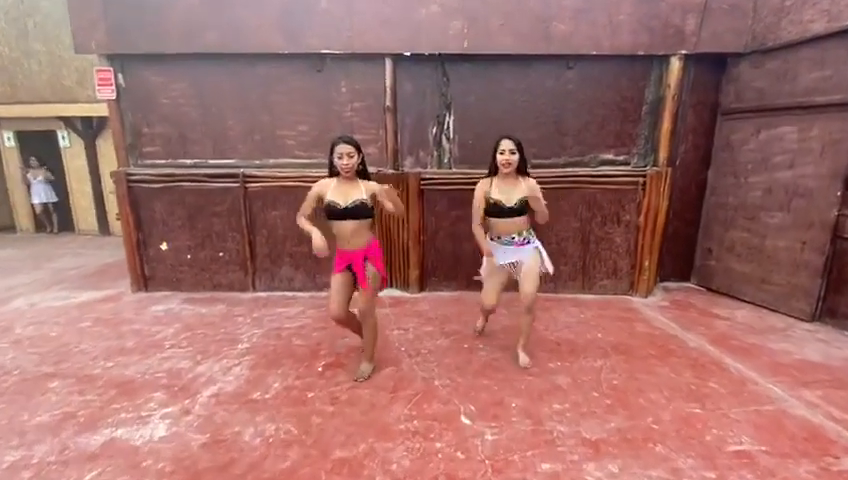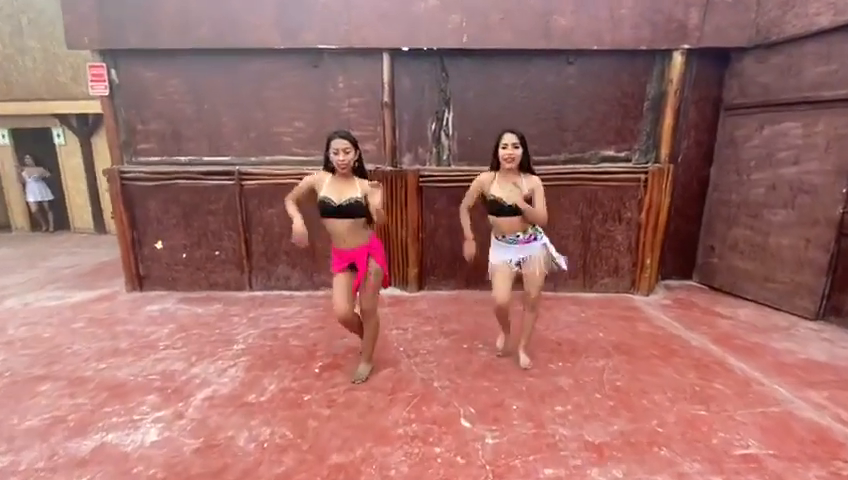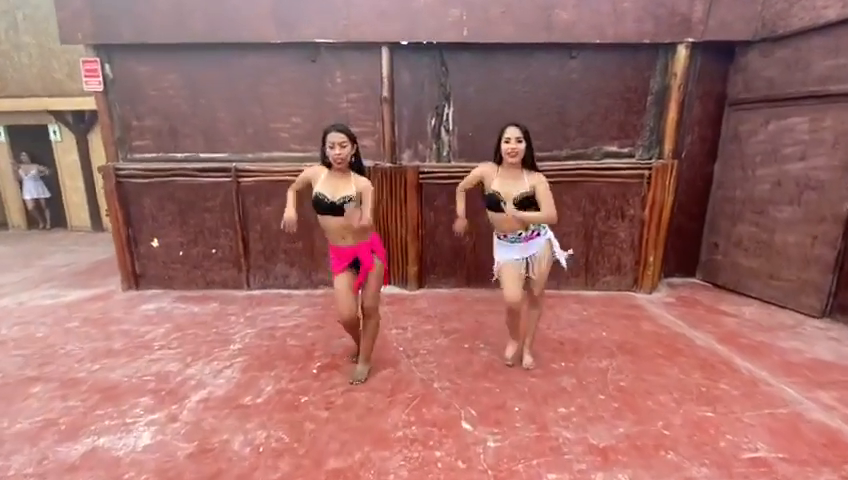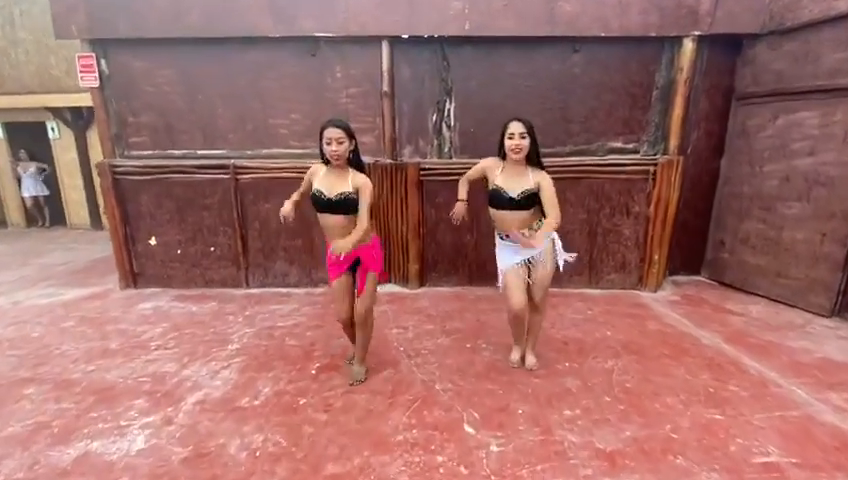
dt=0.1s
person 1, frame 1
left shoulder: (370, 187)
right shoulder: (324, 187)
left elbow: (398, 212)
right elbow: (301, 216)
left wrist: (391, 197)
right wrist: (315, 233)
left hip: (370, 254)
right hip: (343, 257)
left knee: (365, 311)
right knee: (336, 313)
left ankle: (367, 359)
right ankle: (367, 335)
person 1, frame 2
left shoulder: (364, 185)
right shoulder: (317, 180)
left elbow: (380, 220)
right elbow: (290, 199)
left wrist: (377, 203)
right wrist: (297, 220)
left hip: (369, 252)
right hip: (340, 257)
left knee: (368, 310)
right knee: (344, 314)
left ankle: (366, 360)
right ankle: (365, 338)
person 1, frame 3
left shoulder: (362, 183)
right shoulder: (314, 174)
left elbow: (368, 223)
right elbow: (292, 189)
left wrist: (359, 220)
right wrist: (290, 209)
left hip: (368, 249)
right hip: (340, 254)
left knee: (370, 309)
right knee: (347, 315)
left ankle: (365, 360)
right ankle: (359, 345)
person 1, frame 4
left shoulder: (361, 181)
right shoulder: (315, 172)
left elbow: (364, 225)
right elbow: (300, 192)
left wrist: (348, 242)
right wrist: (290, 203)
left hip: (366, 251)
right hip: (337, 254)
left knee: (363, 312)
right knee: (343, 316)
left ankle: (360, 360)
right ankle: (356, 347)
person 2, frame 1
left shoulder: (529, 184)
right shoulder: (485, 186)
left elbow: (543, 219)
right elbow: (476, 223)
left wrist: (536, 203)
right wrist: (488, 253)
left hip: (527, 249)
right hip: (497, 249)
left knee: (528, 302)
right knee: (489, 303)
left ankle: (521, 348)
right ankle: (484, 316)
person 2, frame 2
left shoulder: (532, 181)
right shoulder: (485, 180)
left elbow: (542, 220)
right elbow: (464, 208)
left wrist: (521, 203)
right wrist: (468, 238)
left hip: (534, 246)
right hip: (502, 247)
left knee: (532, 299)
right knee: (500, 301)
left ankle: (523, 348)
right ankle: (505, 331)
person 2, frame 3
left shoulder: (536, 179)
right shoulder: (487, 171)
left elbow: (551, 215)
right elbow: (462, 188)
left wrist: (518, 215)
right wrist: (460, 215)
left hip: (537, 242)
right hip: (506, 246)
left knee: (535, 297)
right knee: (512, 299)
left ankle: (527, 348)
right ankle: (513, 340)
person 2, frame 4
left shoulder: (540, 177)
right shoulder: (490, 166)
left elbow: (554, 218)
right elbow: (465, 180)
left wrist: (536, 240)
right wrist: (461, 202)
left hip: (540, 244)
right hip: (507, 247)
left knee: (536, 302)
right knee: (516, 306)
left ankle: (530, 349)
right ankle: (518, 345)
